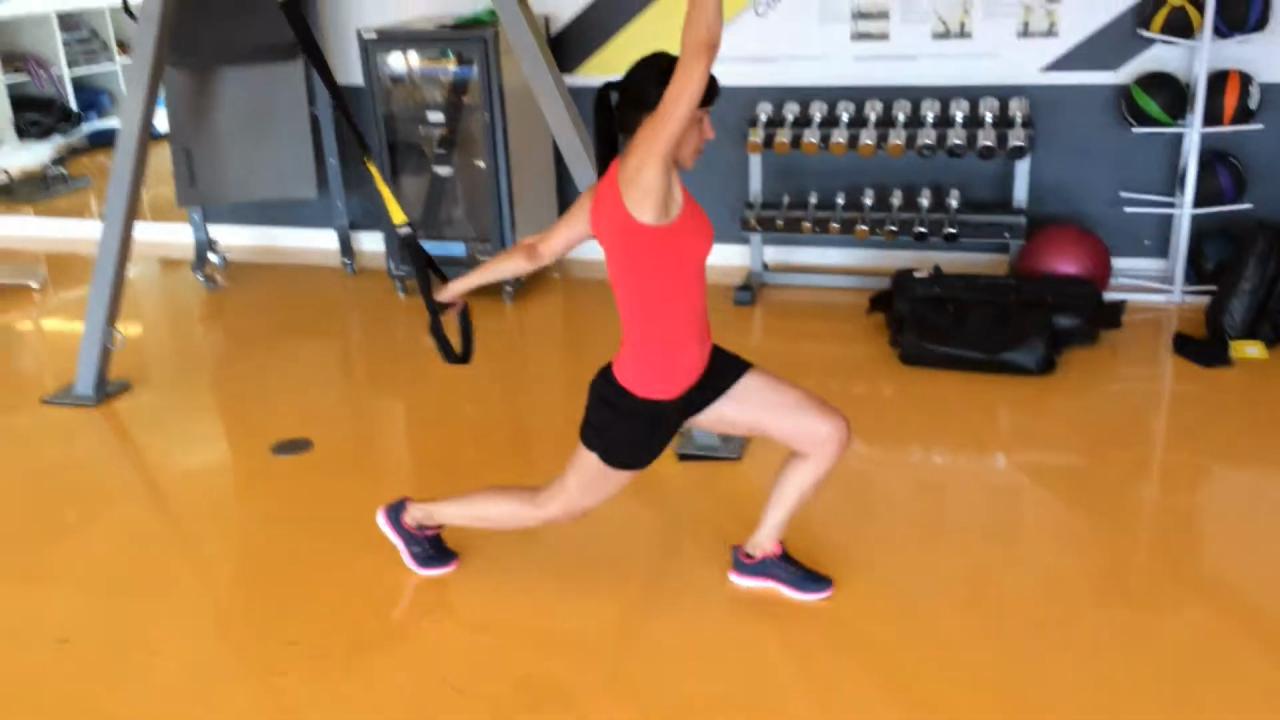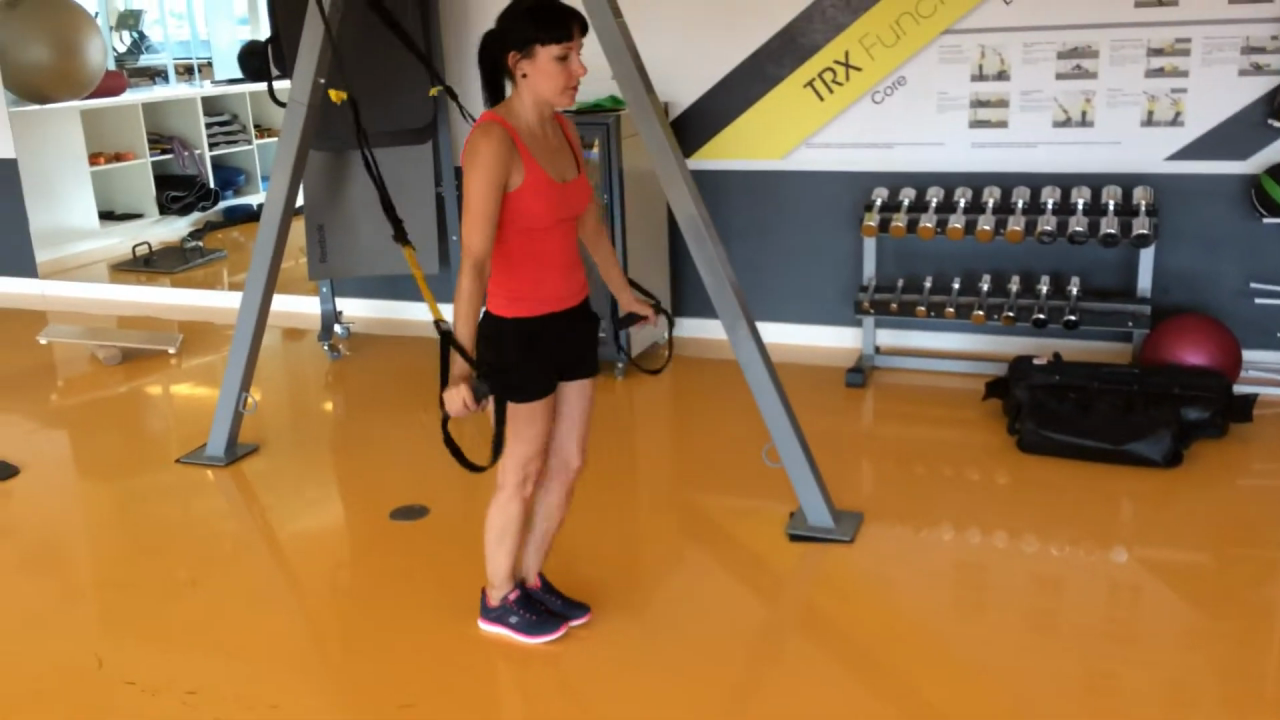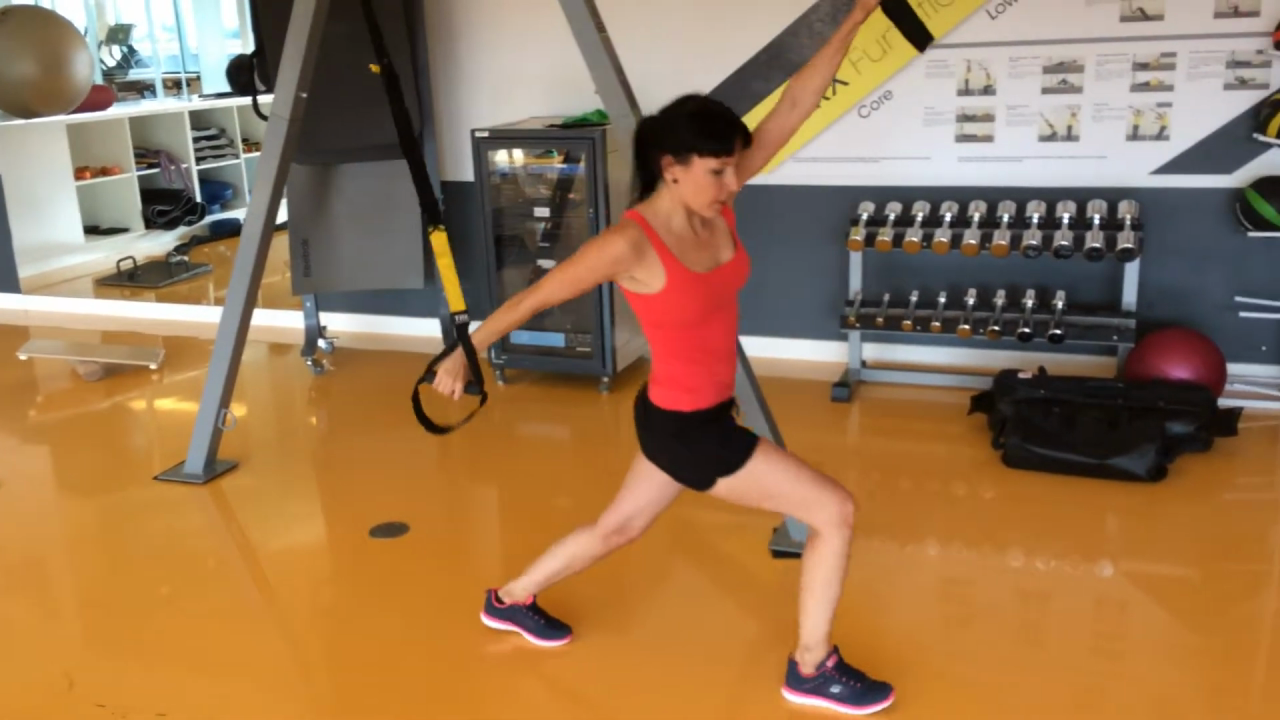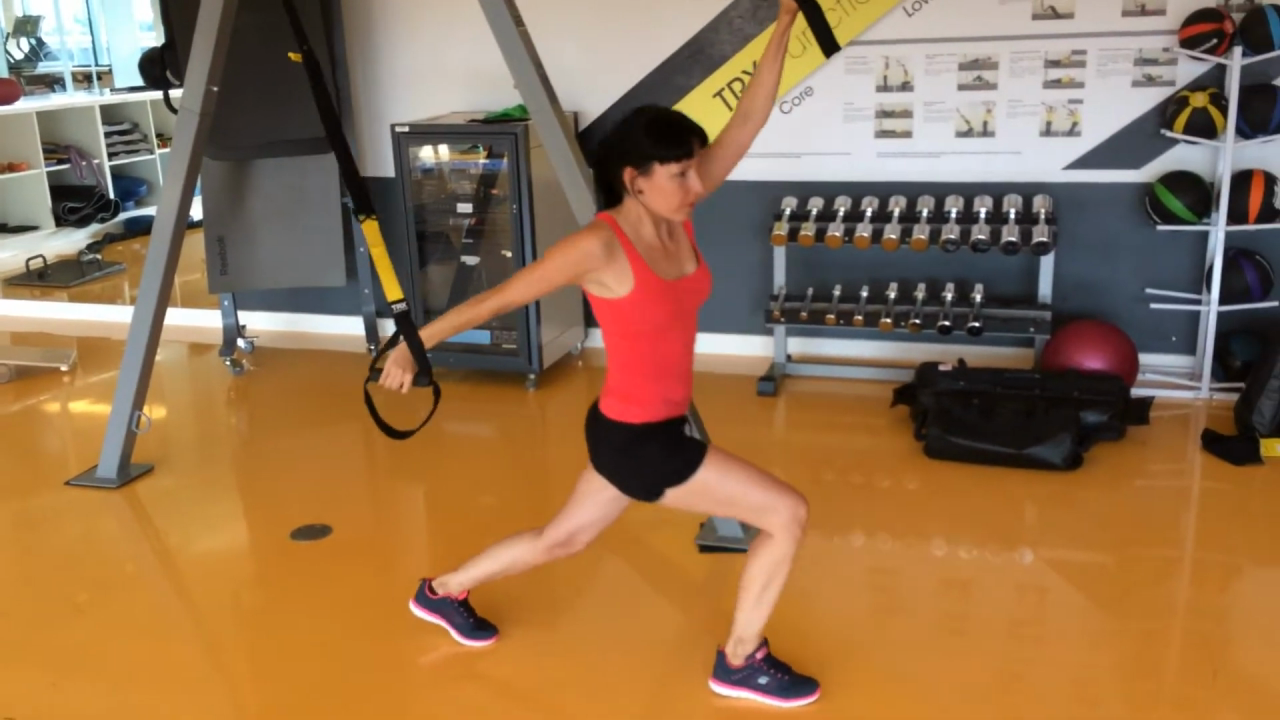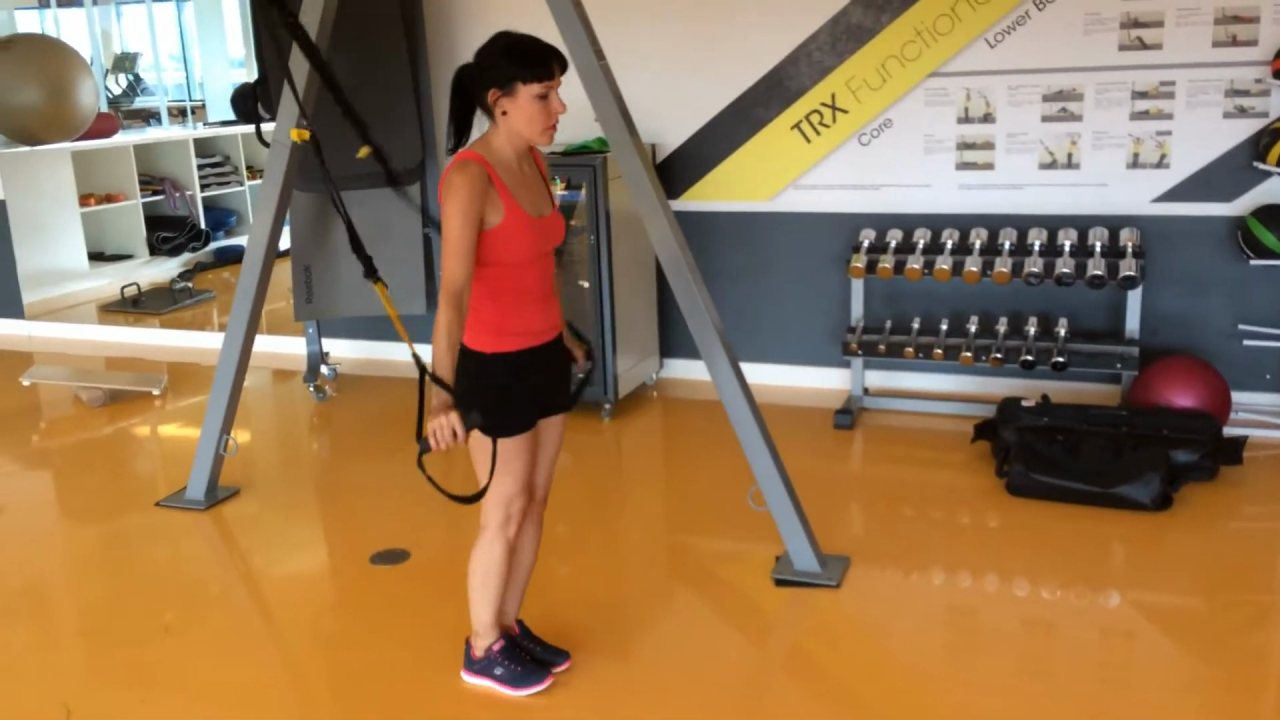
dt=1s
person 1, frame 1
left shoulder: (614, 190)
right shoulder: (642, 173)
left elbow: (534, 250)
right elbow: (698, 53)
left wrist: (461, 284)
left hip: (693, 369)
right hip: (644, 396)
left knee: (826, 433)
right knee: (559, 504)
left ankle: (759, 553)
right ankle: (413, 518)
person 1, frame 2
left shoulder: (562, 129)
right shoulder: (493, 141)
right elbow: (475, 258)
left wrist: (624, 292)
right wrist: (461, 365)
left hip: (572, 322)
right hip: (518, 333)
left knee: (564, 469)
right knee: (520, 478)
left ankle: (530, 581)
right ankle: (498, 600)
person 1, frame 3
left shoulder: (712, 201)
right shoulder: (630, 244)
left elbow: (794, 107)
right elbow: (532, 297)
right wrist: (461, 358)
left hip: (708, 413)
right hip: (684, 427)
left knee: (618, 524)
right knee: (836, 512)
left ankle: (510, 600)
person 1, frame 4
left shoulder: (672, 210)
right shoulder: (598, 245)
left elbow: (746, 124)
right elbow: (498, 297)
right wrist: (413, 347)
left hip: (642, 421)
right hip: (638, 436)
left knee: (563, 538)
right knee: (786, 514)
left ankle: (441, 592)
right ankle: (740, 659)
person 1, frame 5
left shoulder: (533, 163)
right shoulder: (469, 178)
right elbow: (454, 289)
left wrist: (568, 338)
right wrist: (442, 390)
left hip: (546, 358)
right hip: (493, 370)
left knee: (532, 505)
right knee: (505, 519)
left ankle: (509, 625)
right ankle: (484, 651)
